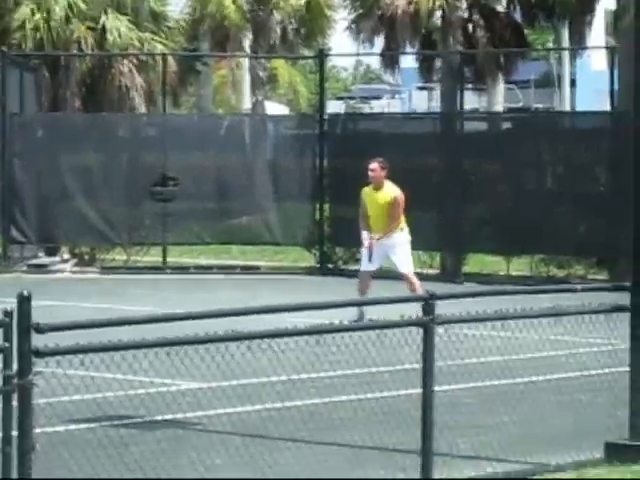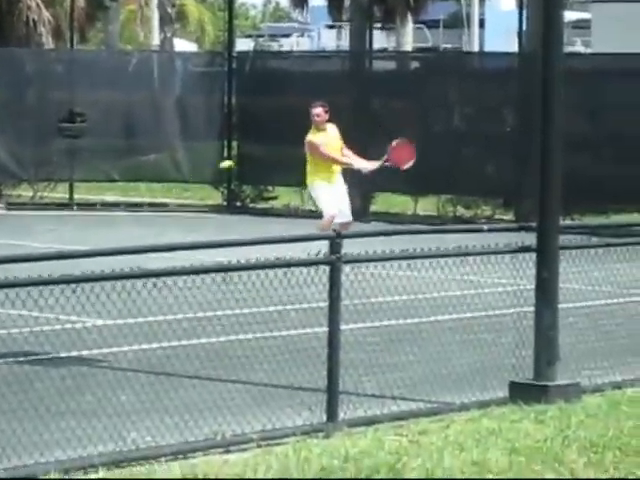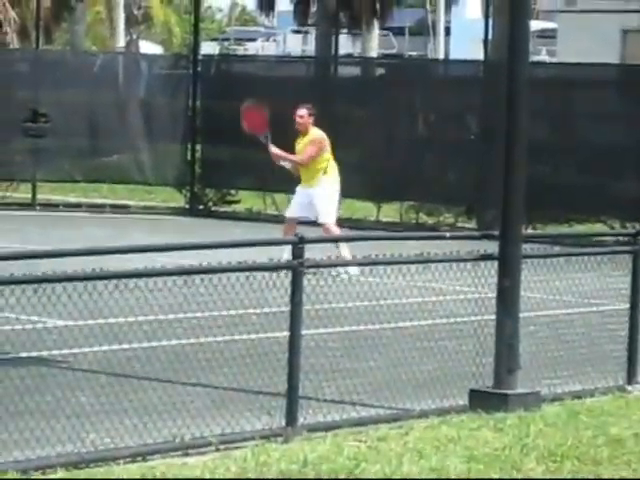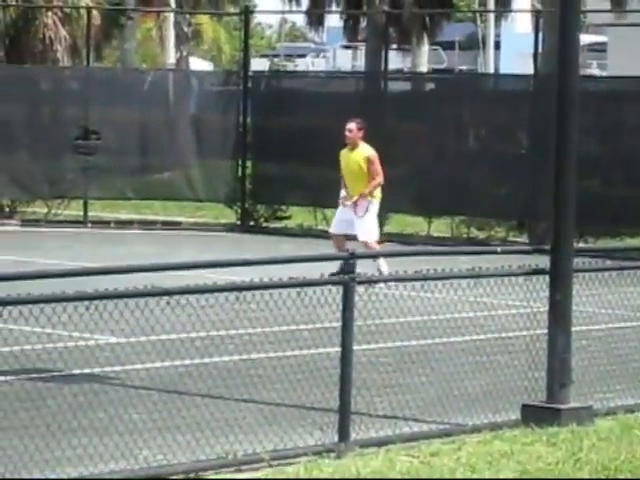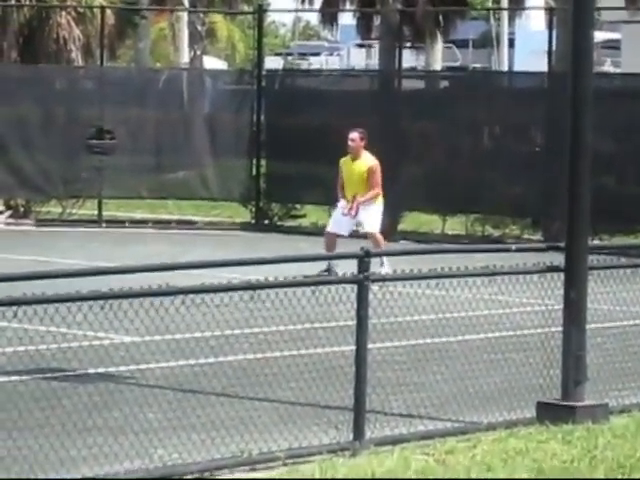
dt=0.7s
person 1, frame 1
left shoulder: (395, 193)
right shoulder: (365, 192)
left elbow: (395, 222)
right elbow: (363, 217)
left wrist: (376, 237)
right wrist: (366, 235)
left hip: (397, 236)
right hip: (373, 237)
left knee: (407, 273)
right knee: (364, 274)
right ankle: (360, 313)
person 1, frame 2
left shoulder: (333, 129)
right shoulder: (311, 140)
left elbow: (344, 151)
right elbow: (333, 158)
left wrist: (365, 162)
right wrist: (357, 165)
left hip: (336, 181)
right hip: (320, 182)
left knee: (346, 221)
right knee: (331, 215)
person 1, frame 3
left shoulder: (318, 137)
right shoulder: (299, 140)
left elbow: (303, 161)
right elbow: (297, 167)
left wrist: (279, 153)
right wrist: (282, 161)
left hip: (326, 184)
right hip: (307, 185)
left knee: (327, 223)
right knee: (290, 219)
left ankle: (347, 260)
person 1, frame 4
left shoulder: (369, 154)
right shoulder: (343, 153)
left elbow: (379, 179)
left wrist: (362, 196)
right wrist: (343, 192)
left hip: (367, 202)
right hip: (350, 202)
left knee: (366, 240)
right knee: (335, 233)
left ankle: (384, 273)
right ankle: (346, 265)
person 1, frame 5
left shoulder: (371, 163)
right shoulder: (344, 162)
left elbow: (376, 190)
right elbow: (341, 185)
left wrist: (358, 202)
right wrist: (343, 200)
left hip: (370, 205)
right hip: (349, 205)
left knee: (372, 232)
right knee: (330, 233)
left ankle: (384, 266)
right ankle: (331, 266)
